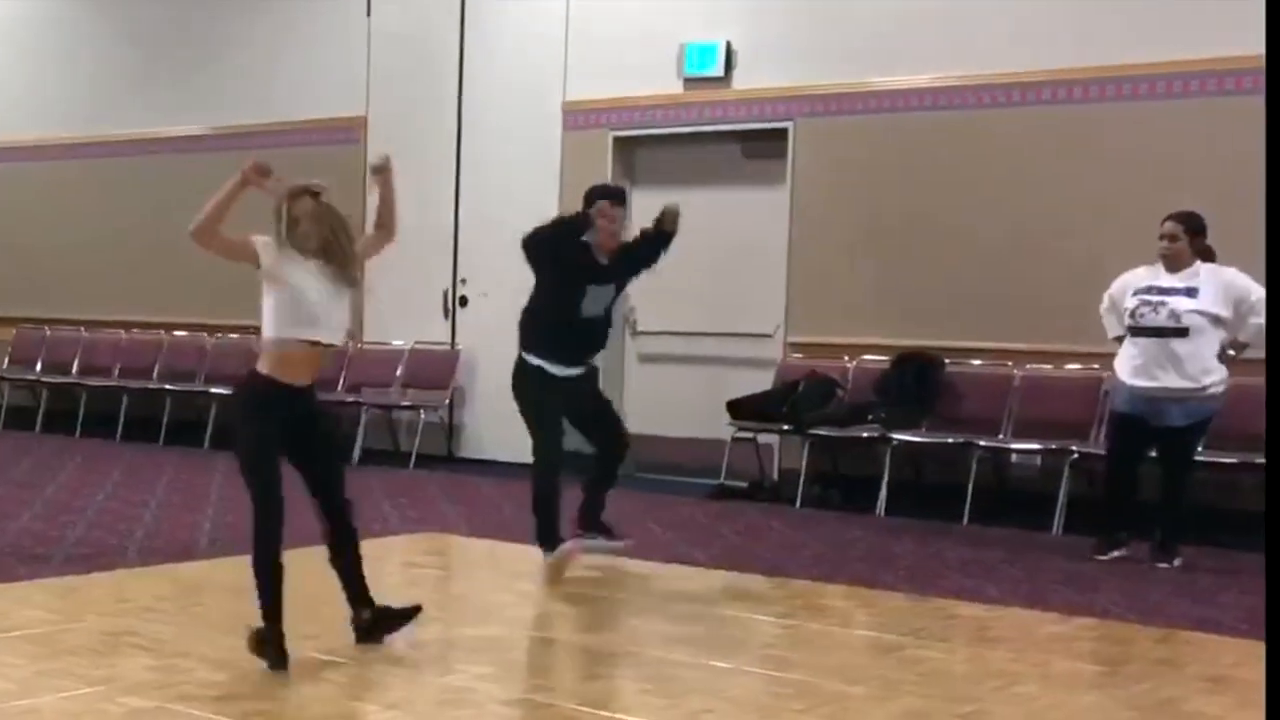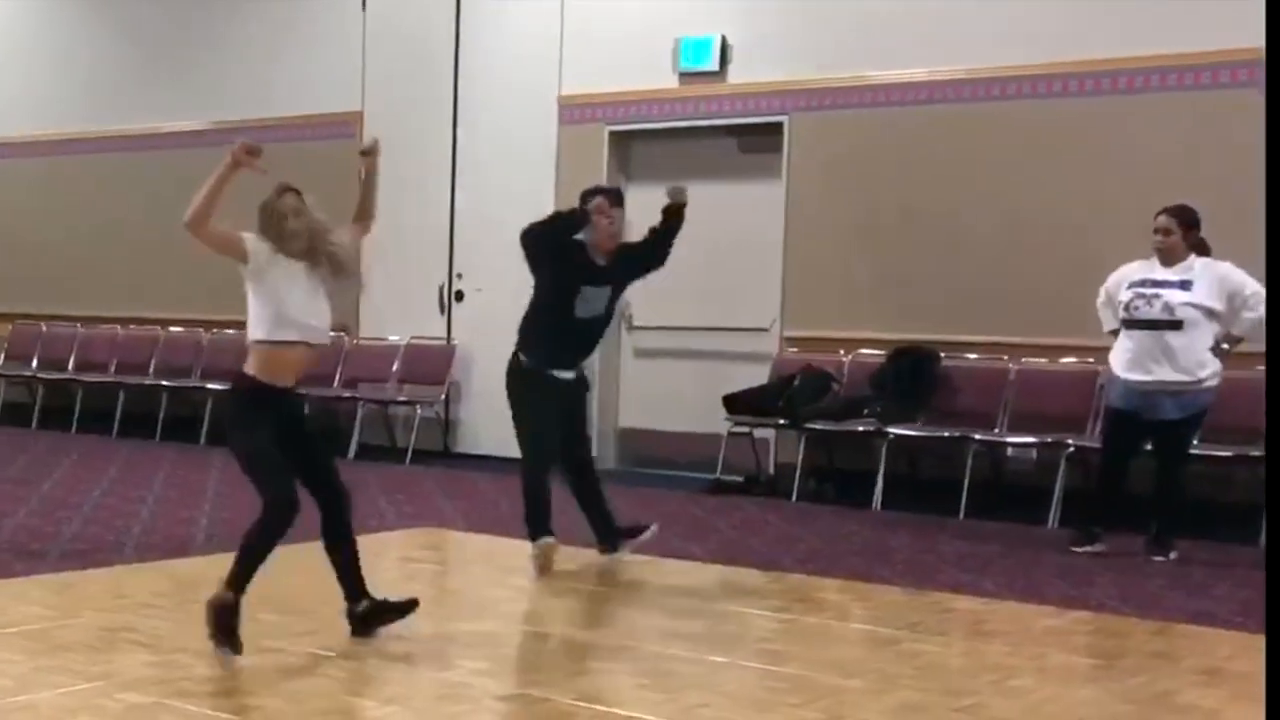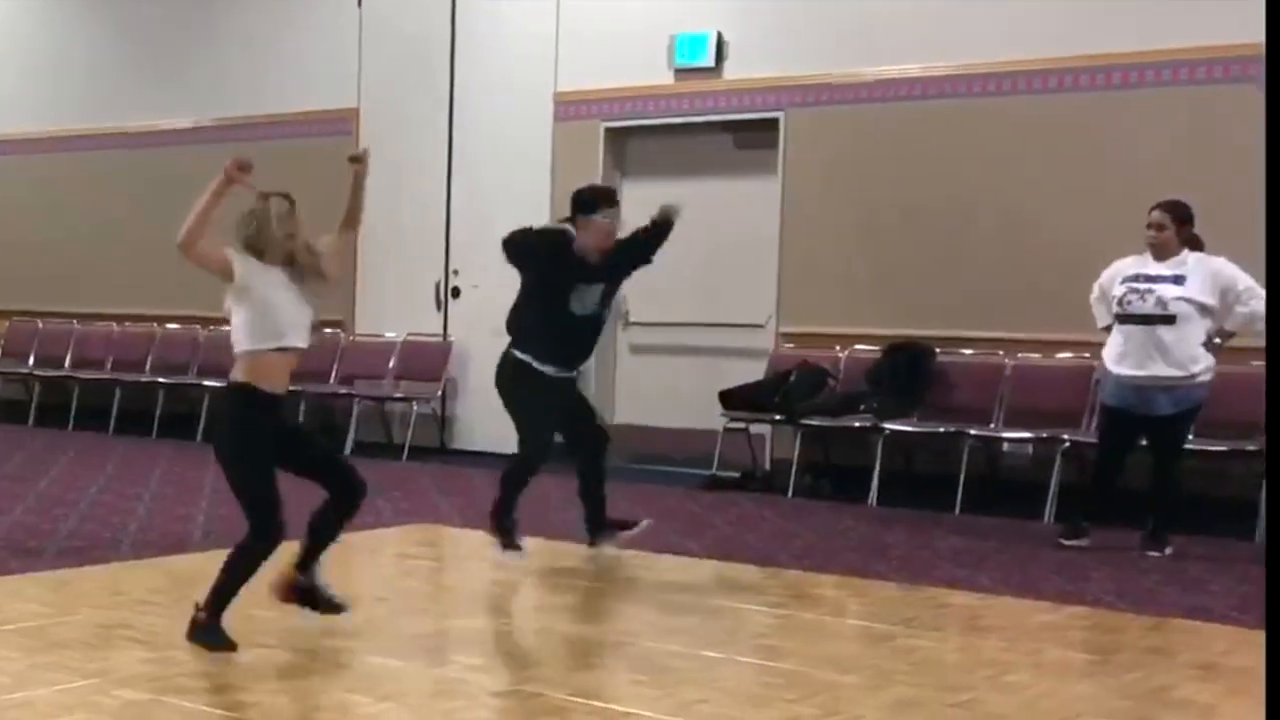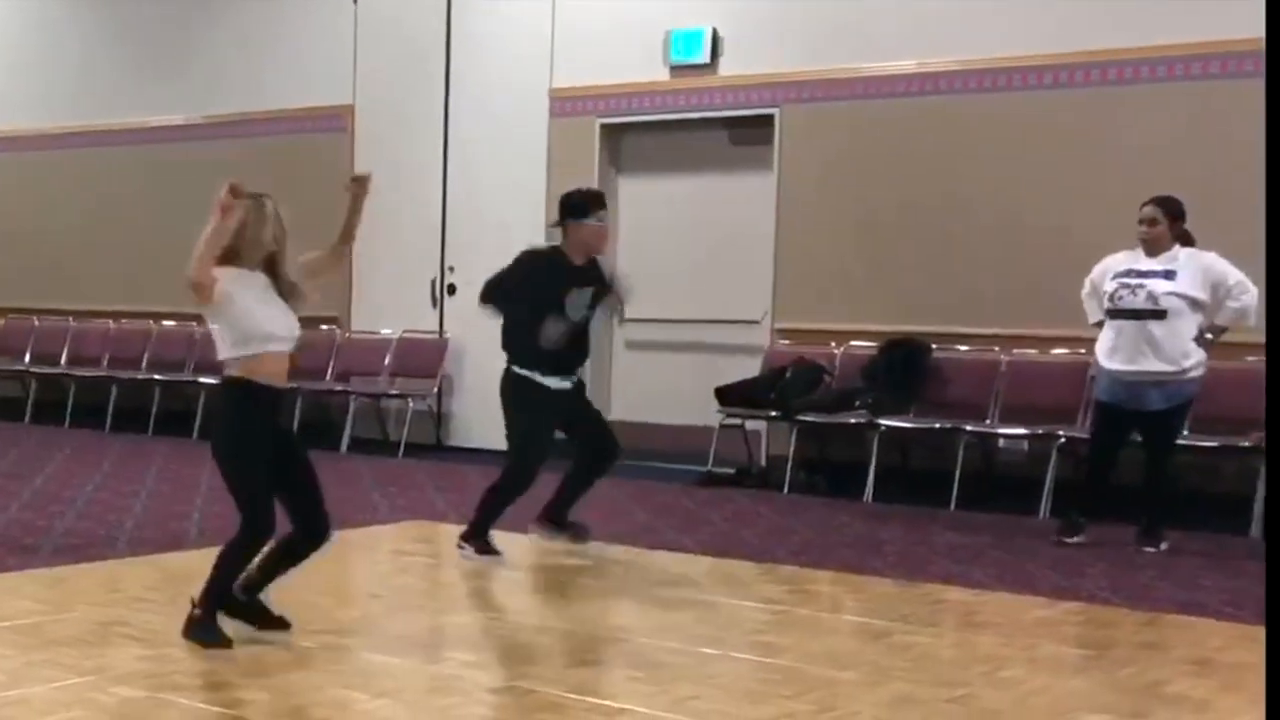
dt=0.1s
person 1, frame 1
left shoulder: (342, 261)
right shoulder: (273, 255)
left elbow: (384, 234)
right elbow: (201, 233)
left wrist: (386, 187)
right wrist: (242, 182)
left hip: (304, 401)
right hip: (262, 398)
left knee: (336, 509)
right knee: (269, 513)
left ankle: (365, 614)
right ankle: (269, 628)
person 1, frame 2
left shoulder: (321, 262)
right shoulder: (260, 256)
left elbow: (361, 224)
right elbow: (195, 224)
left wrist: (370, 173)
right wrist: (231, 165)
left hip: (288, 406)
right hip: (252, 404)
left knee: (335, 501)
right knee: (282, 503)
left ankle: (361, 607)
right ankle: (226, 599)
person 1, frame 3
left shoulder: (300, 269)
right shoulder: (242, 268)
left elbow: (346, 231)
right elbow: (186, 245)
left wrist: (358, 179)
right wrist: (224, 185)
left hip: (275, 414)
right hip: (241, 412)
left knee: (349, 487)
right knee: (267, 526)
left ankle: (301, 578)
right ankle: (206, 617)
person 1, frame 4
left shoulder: (277, 279)
right shoulder: (221, 279)
left elbow: (335, 257)
right elbow: (201, 281)
left wrist: (356, 205)
right wrist: (223, 220)
left hip: (274, 413)
right hip: (239, 410)
left knee: (313, 525)
right knee: (259, 522)
left ankle: (242, 594)
right ankle: (201, 613)
person 2, frame 1
left shoulder: (619, 260)
right shoulder: (566, 256)
left elbow: (649, 248)
right elbow: (535, 243)
left wrist: (665, 226)
right wrist: (585, 218)
left hip: (578, 375)
right hip: (539, 375)
left knee: (614, 444)
right knee: (550, 452)
left ankle: (590, 522)
right ankle: (552, 541)
person 2, frame 2
left shoulder: (620, 261)
right shoulder: (564, 254)
left elbow: (654, 251)
right elbow: (533, 238)
left wrist: (674, 211)
right wrist: (583, 217)
left hip: (567, 376)
right hip: (531, 374)
left knee: (578, 457)
right knee: (540, 450)
left ankle: (609, 534)
right ankle: (541, 534)
person 2, frame 3
left shoulder: (612, 261)
right shoulder: (554, 252)
left elbow: (641, 246)
right elbow: (514, 245)
left wrist: (663, 224)
right wrist: (567, 240)
left hip: (561, 375)
right hip: (523, 372)
left knee: (592, 441)
right knee: (537, 446)
left ankle: (599, 525)
right ankle: (502, 519)
person 2, frame 4
left shoulder: (590, 269)
right shoulder: (539, 264)
right elbow: (494, 293)
left wrist: (607, 290)
right wrist: (538, 324)
left hip: (567, 387)
right hip: (530, 386)
left knee: (602, 448)
right knee: (523, 468)
left ankle: (555, 515)
right ankle: (474, 534)
person 3, frame 1
left shoulder: (1223, 281)
right shoulder: (1137, 279)
left elbow: (1260, 310)
right elbow: (1109, 306)
left wrist: (1229, 351)
left hip: (1189, 398)
right hip: (1133, 392)
left knee: (1176, 474)
right knee: (1119, 464)
left ankle: (1168, 544)
right ankle: (1113, 535)
person 3, frame 2
left shoulder: (1217, 275)
right shoulder: (1131, 273)
left elbow: (1257, 305)
right elbow: (1105, 301)
left wrist: (1223, 345)
left hip: (1183, 391)
right hip: (1127, 386)
left knee: (1170, 467)
right knee: (1112, 460)
left ankle: (1162, 538)
right ankle: (1092, 528)
person 3, frame 3
left shoulder: (1210, 270)
right shoulder: (1125, 268)
left elbow: (1252, 300)
right elbow: (1099, 297)
left wrist: (1216, 340)
left hip: (1177, 386)
right hip: (1121, 382)
left knee: (1166, 462)
right knee: (1108, 456)
left ankle: (1158, 534)
right ankle: (1080, 522)
person 3, frame 4
left shoulder: (1201, 265)
right shoulder: (1116, 263)
left elbow: (1243, 295)
right elbow: (1091, 292)
left wrist: (1208, 335)
left hip: (1169, 381)
right hip: (1114, 377)
left knee: (1158, 458)
right knee: (1100, 451)
left ankle: (1152, 529)
right ankle: (1076, 518)
